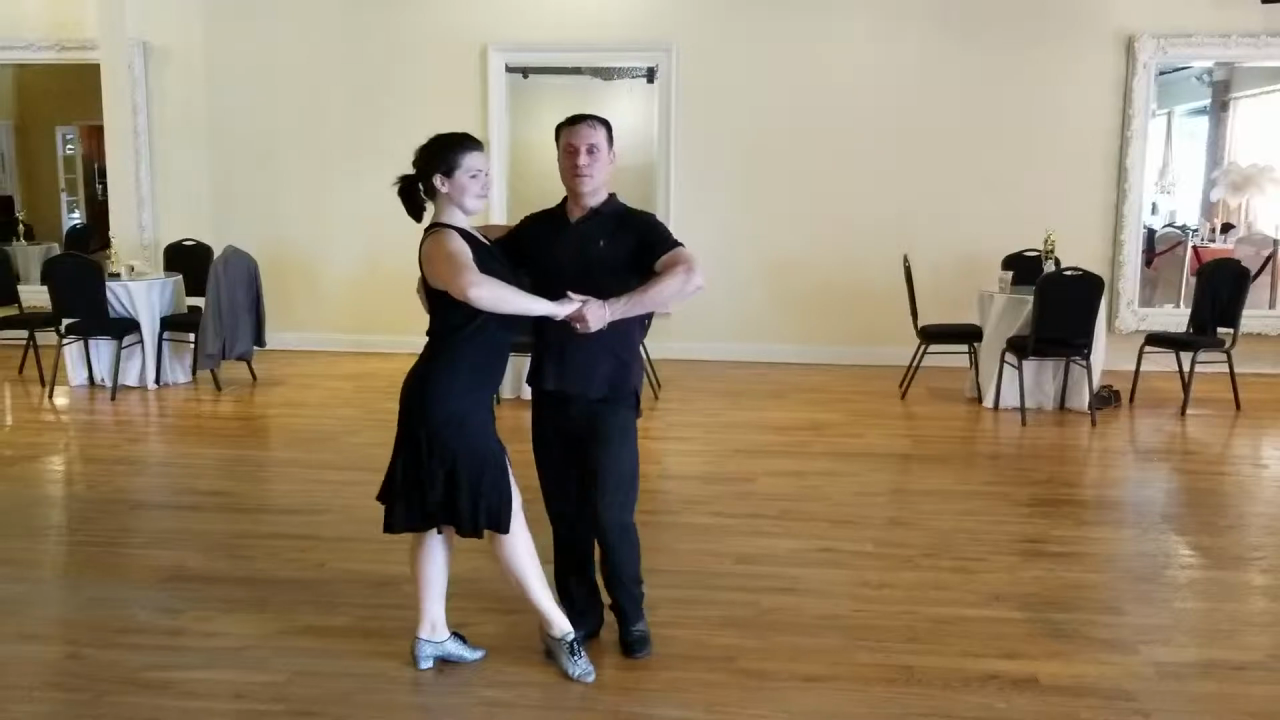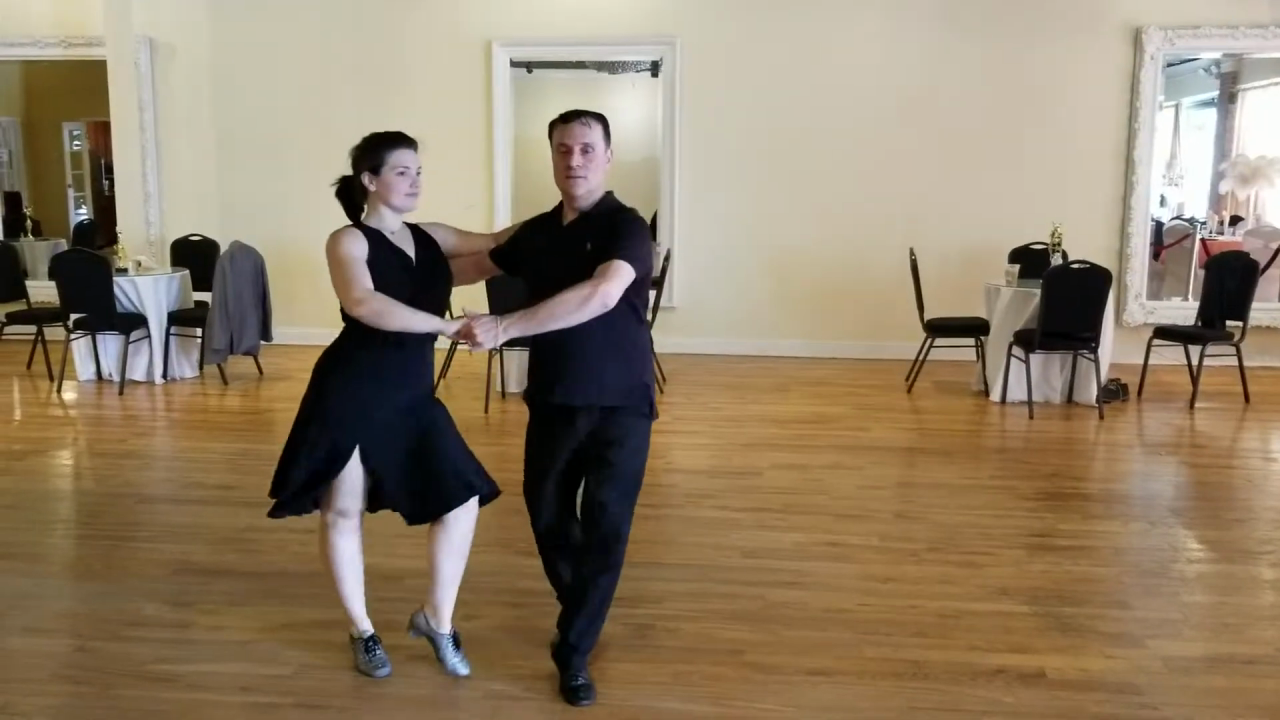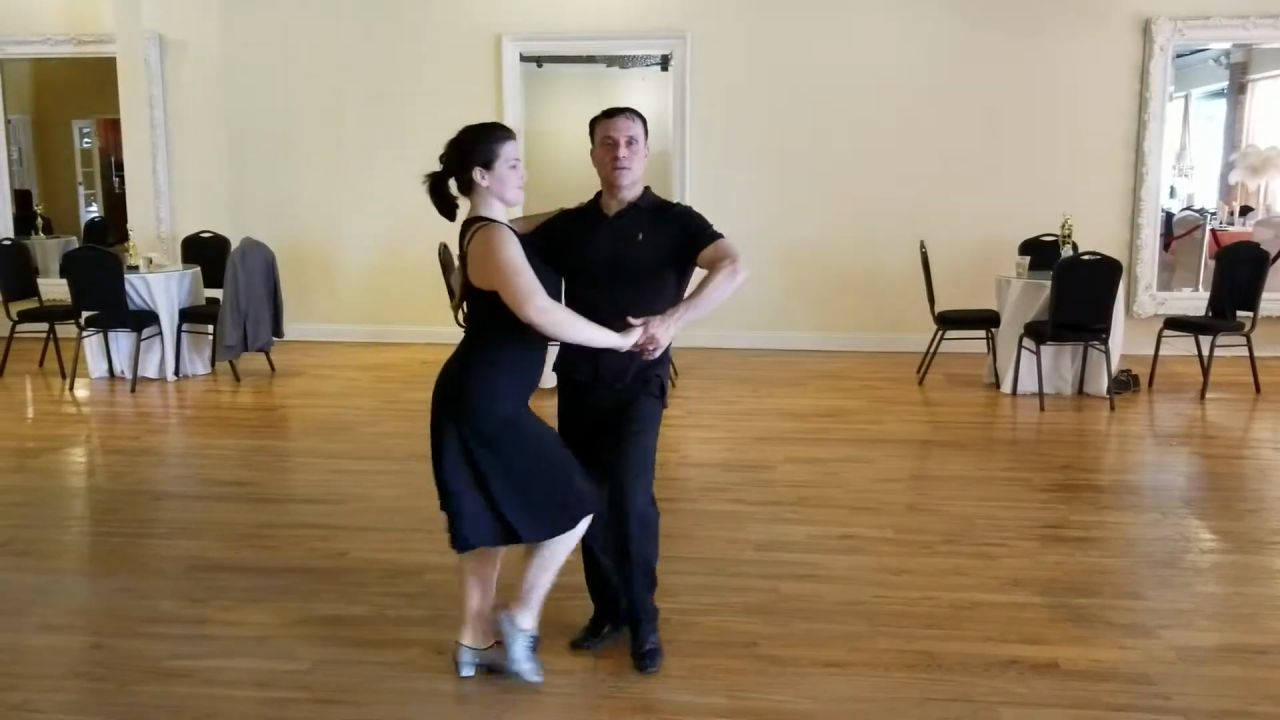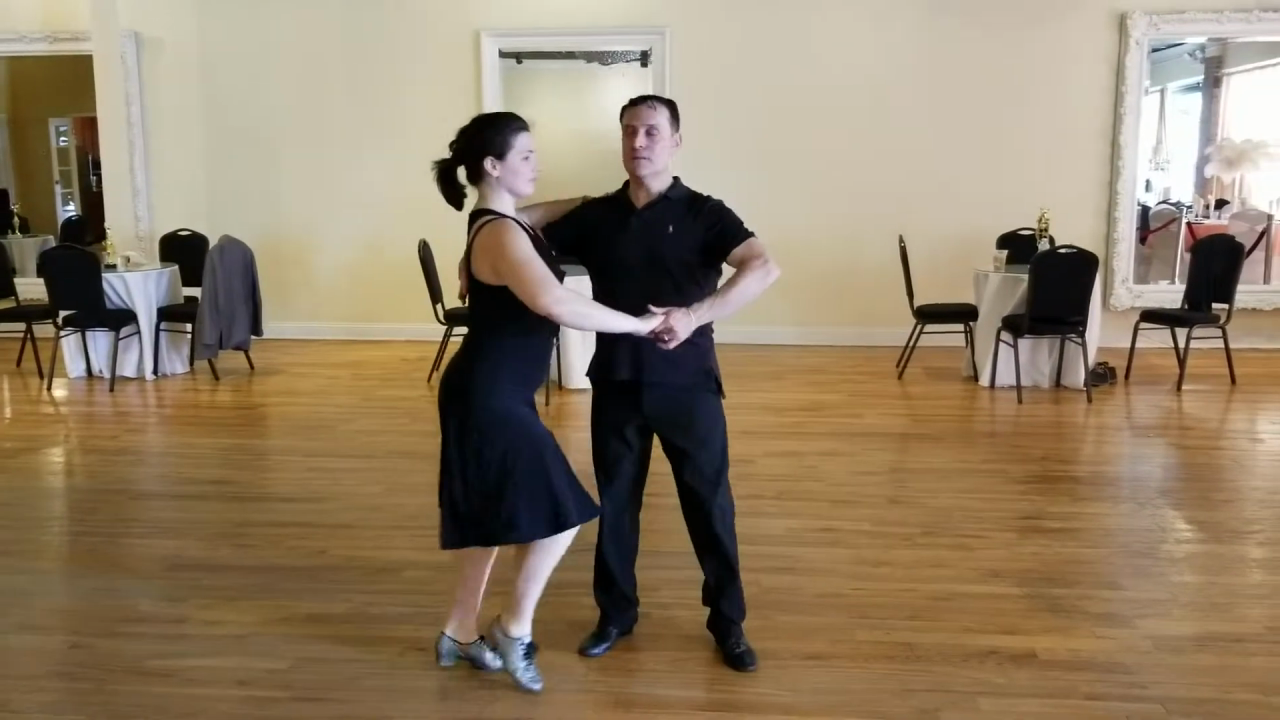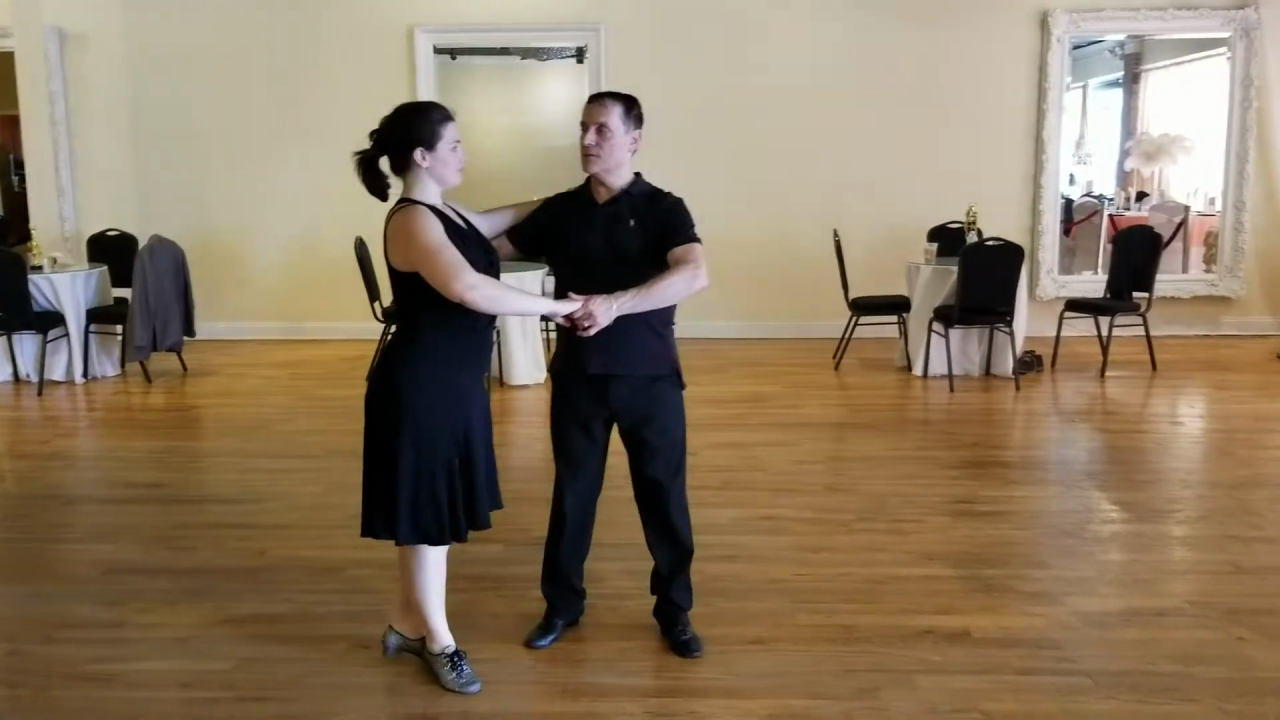
dt=1s
person 1, frame 1
left shoulder: (636, 227)
right shoulder: (536, 229)
left elbow: (690, 276)
left wrist: (610, 310)
left hip: (608, 394)
right hip: (550, 393)
left knee: (611, 510)
right knee: (565, 511)
left ankle: (630, 612)
right ankle: (580, 614)
person 1, frame 2
left shoulder: (625, 226)
right shoulder: (537, 231)
left elbow: (602, 295)
right elbow: (480, 264)
left wrist: (504, 327)
left hip: (619, 405)
right hip: (552, 403)
left knee: (604, 529)
right knee: (547, 518)
left ankle: (575, 651)
right ankle: (580, 609)
person 1, frame 3
left shoulder: (674, 222)
right shoulder: (569, 225)
left elbow: (733, 268)
left wrist: (672, 321)
left hip: (636, 383)
right hip: (577, 381)
left knee: (628, 493)
right knee: (591, 501)
left ankle: (642, 619)
right ankle: (608, 610)
person 1, frame 4
left shoulder: (705, 214)
right shoulder: (596, 216)
left elbow: (760, 267)
left wrist: (694, 315)
left hip: (689, 384)
right hip: (617, 385)
left knee: (710, 504)
right knee: (615, 501)
left ankle: (727, 619)
right ankle: (615, 613)
person 1, frame 5
left shoulder: (662, 208)
right shoulder: (559, 211)
left elbow: (694, 275)
right elbow: (491, 246)
left wrist: (614, 304)
left hip: (649, 378)
right hip: (578, 377)
left knee: (663, 494)
right knee: (572, 491)
left ankle: (674, 610)
right ankle: (562, 604)
person 2, frame 1
left shoulder: (466, 236)
right shoulder: (442, 242)
right elbow: (474, 289)
right wrist: (553, 307)
left hip: (460, 396)
right hip: (446, 399)
left knee: (442, 515)
right knee: (503, 511)
left ankle: (432, 634)
right ankle: (558, 628)
person 2, frame 2
left shoulder: (428, 238)
right shoulder: (348, 241)
left elbow: (494, 245)
right elbow: (363, 304)
right wrist: (446, 325)
left hip: (410, 397)
right hip: (348, 396)
left knee: (462, 498)
right knee: (343, 512)
left ankle: (436, 618)
right ankle: (362, 630)
person 2, frame 3
left shoulder: (491, 231)
right shoulder: (492, 239)
right elbow: (538, 311)
right wrist: (619, 339)
left hip: (490, 396)
right hip: (483, 401)
left knee: (497, 523)
right knee: (573, 510)
left ankle: (476, 640)
right ankle: (519, 619)
person 2, frame 4
left shoulder: (501, 222)
right shoulder: (500, 235)
left elbow: (541, 215)
right elbow: (556, 303)
right wrist: (638, 323)
left hip: (495, 392)
right hip: (489, 399)
left knee: (492, 520)
right knee: (560, 516)
left ankle: (460, 634)
right ankle: (513, 629)
person 2, frame 5
left shoulder: (441, 213)
right shoulder: (412, 220)
left elbow: (490, 224)
right elbow: (470, 289)
right wrist: (554, 306)
left hip: (454, 385)
right hip: (420, 390)
left knee: (436, 515)
right knee: (426, 518)
left ankle: (406, 627)
right ankle: (438, 641)
